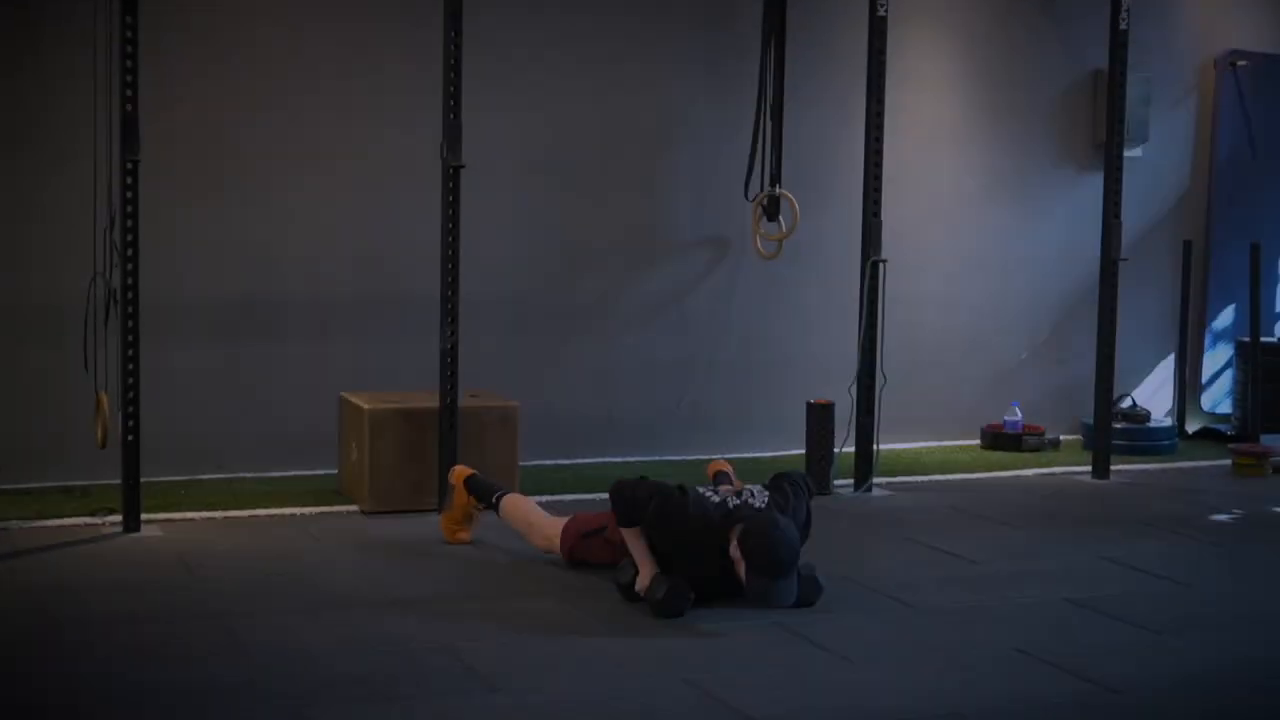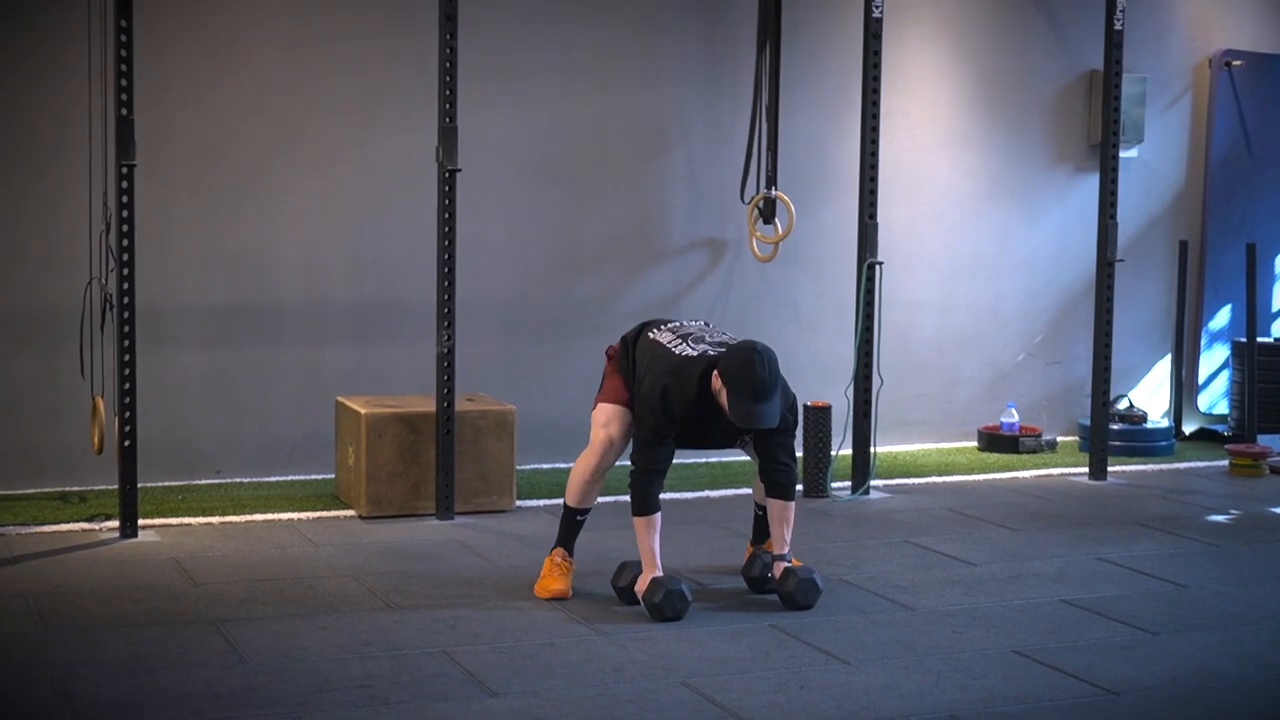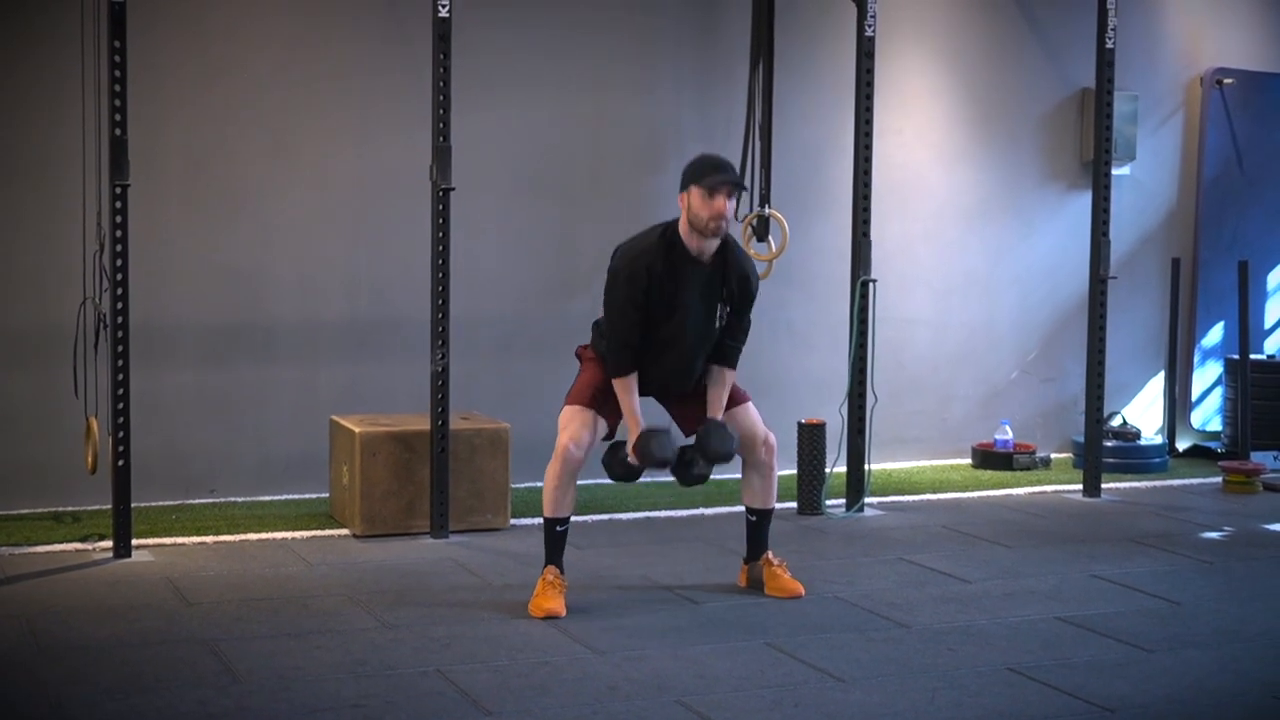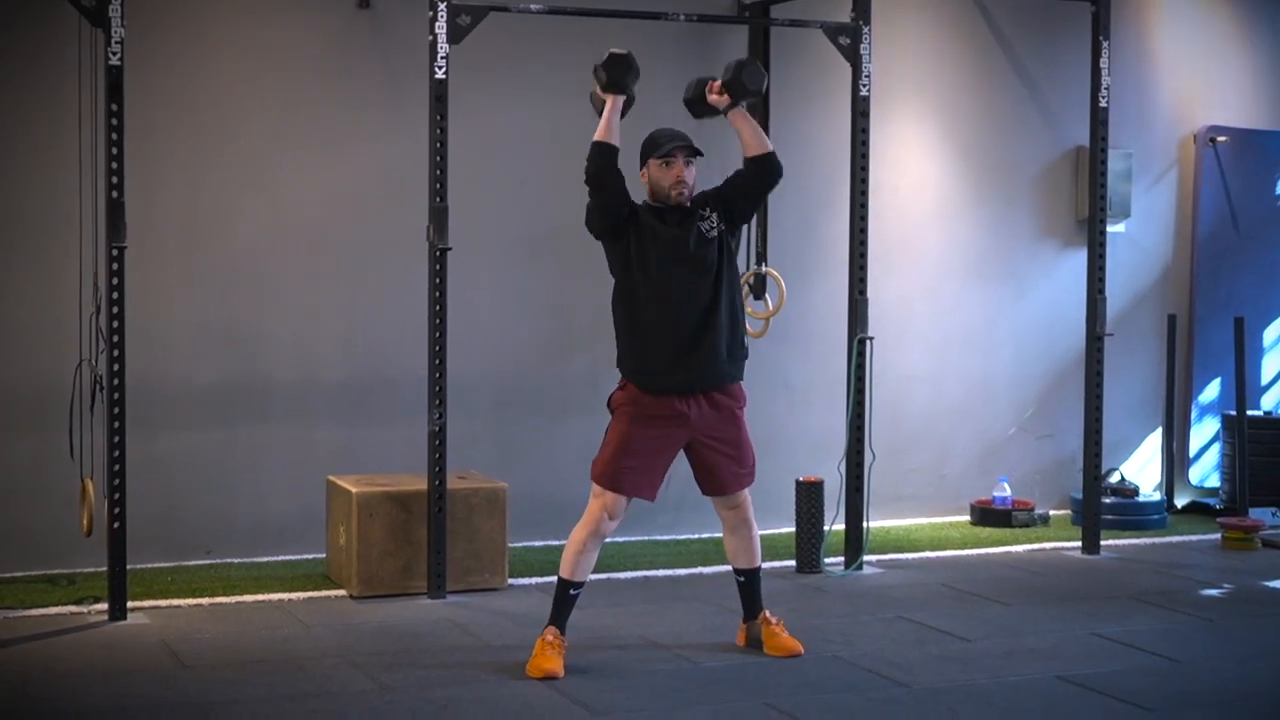
dt=1s
person 1, frame 1
left shoulder: (788, 518)
right shoulder: (689, 522)
left elbow: (791, 483)
right elbow: (623, 494)
right wrist: (647, 567)
right hip: (644, 529)
right knee: (549, 534)
left ankle: (723, 479)
right ankle: (472, 486)
person 1, frame 2
left shoulder: (776, 396)
right shoulder: (669, 387)
left elbow: (781, 475)
right elbow: (647, 477)
left wrist: (783, 558)
right wrist: (651, 570)
right hip: (634, 362)
left knee: (775, 456)
right knee: (605, 444)
left ankle: (761, 546)
right ankle: (561, 554)
person 1, frame 3
left shoulder: (739, 268)
right shoulder: (639, 259)
left elbow: (728, 349)
right elbow: (618, 344)
left wrist: (715, 421)
right wrist: (633, 425)
left hip: (690, 367)
right hip: (619, 366)
left knee: (762, 443)
right knee: (571, 446)
left ankle: (757, 562)
right ankle: (552, 574)
person 1, frame 4
left shoulder: (714, 213)
right shoulder: (626, 222)
left elbow: (767, 170)
right elbow: (600, 178)
left wrist: (733, 109)
right wrist: (612, 107)
left hip: (718, 397)
right hip: (648, 400)
left knee: (738, 510)
right knee: (603, 513)
left ankle: (755, 621)
right ankle: (554, 632)
